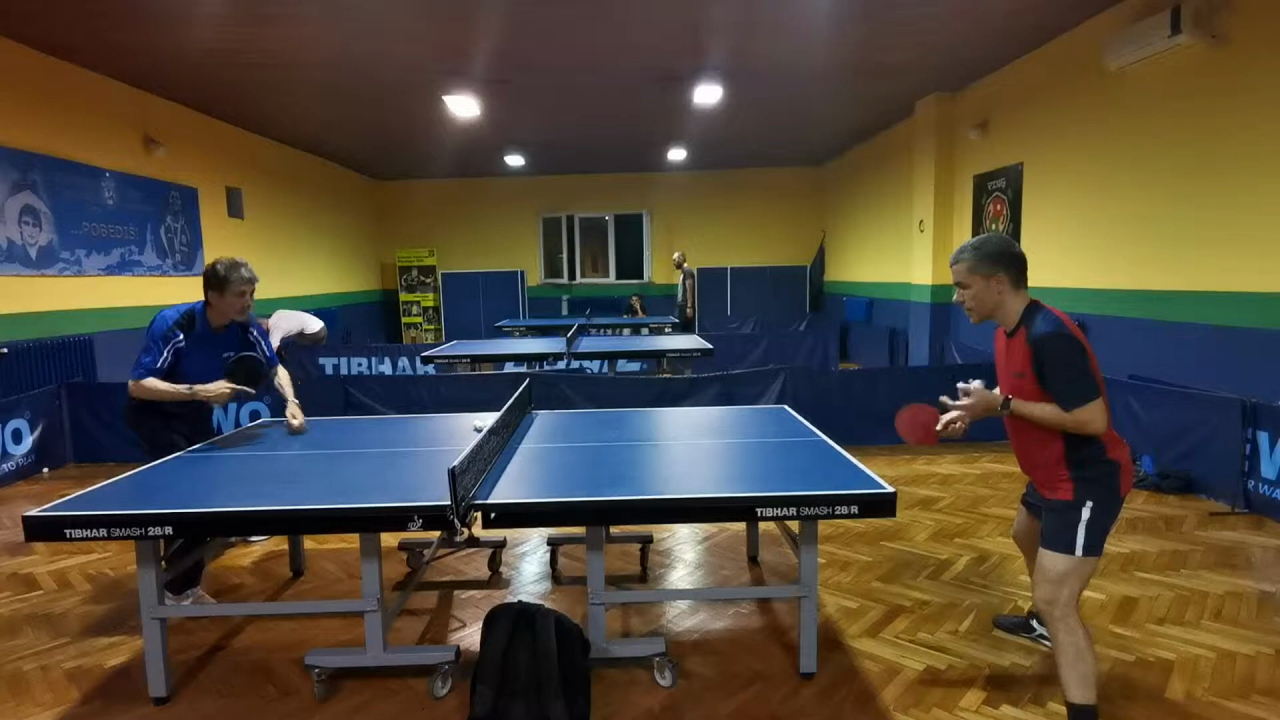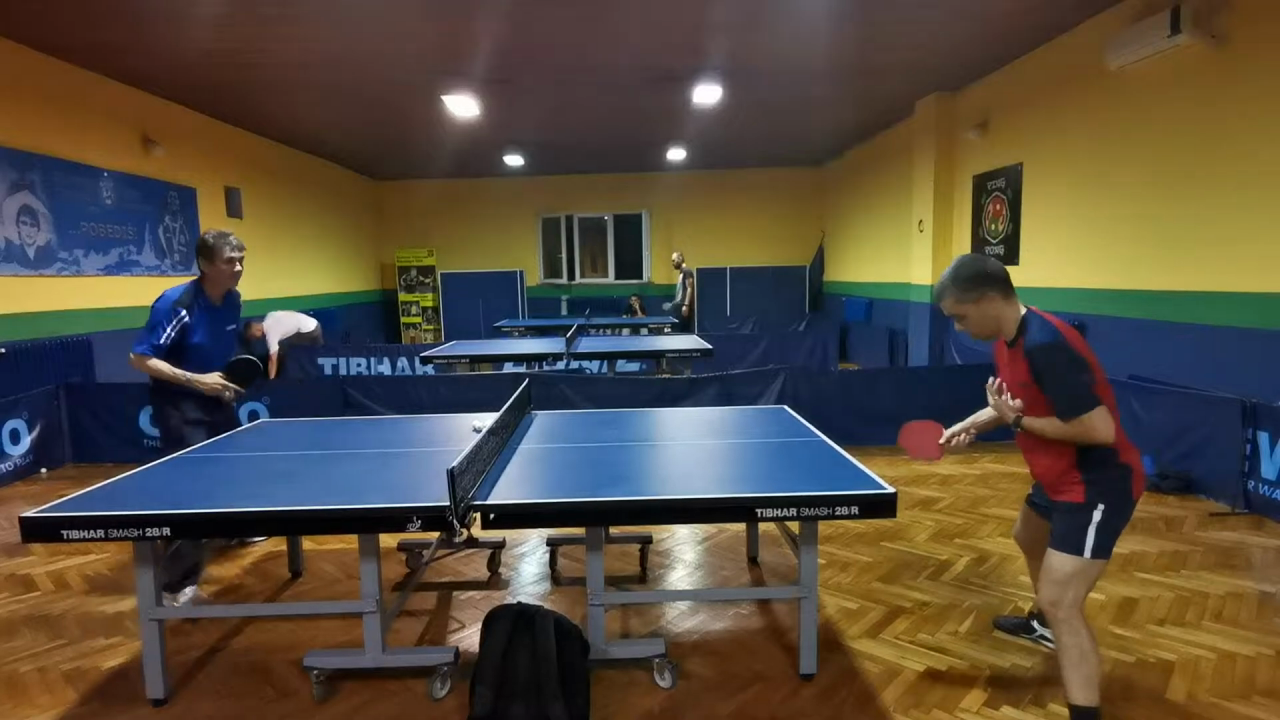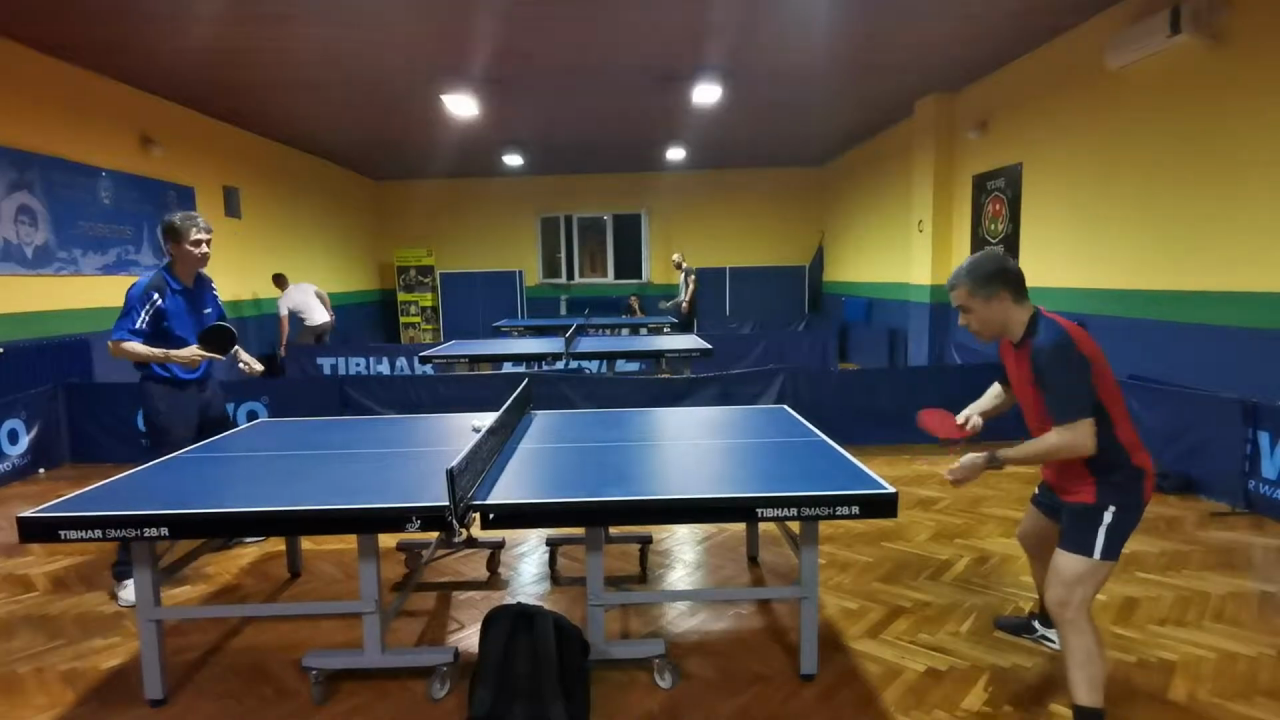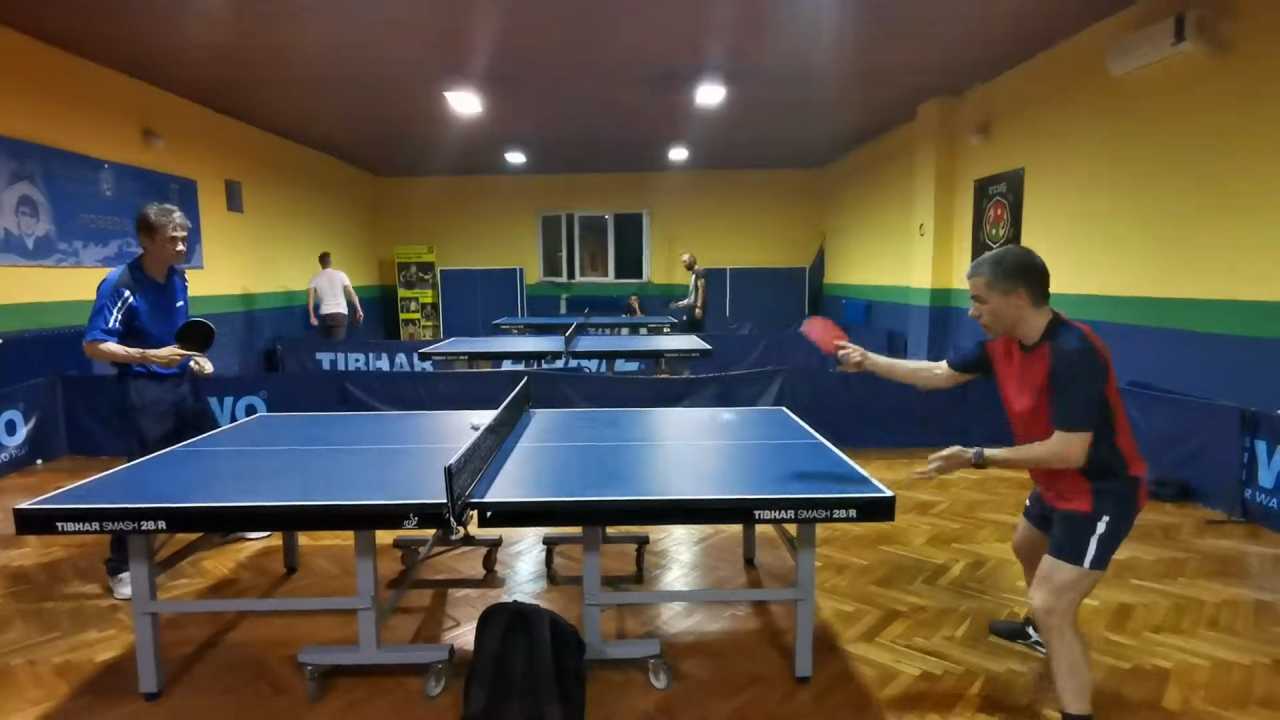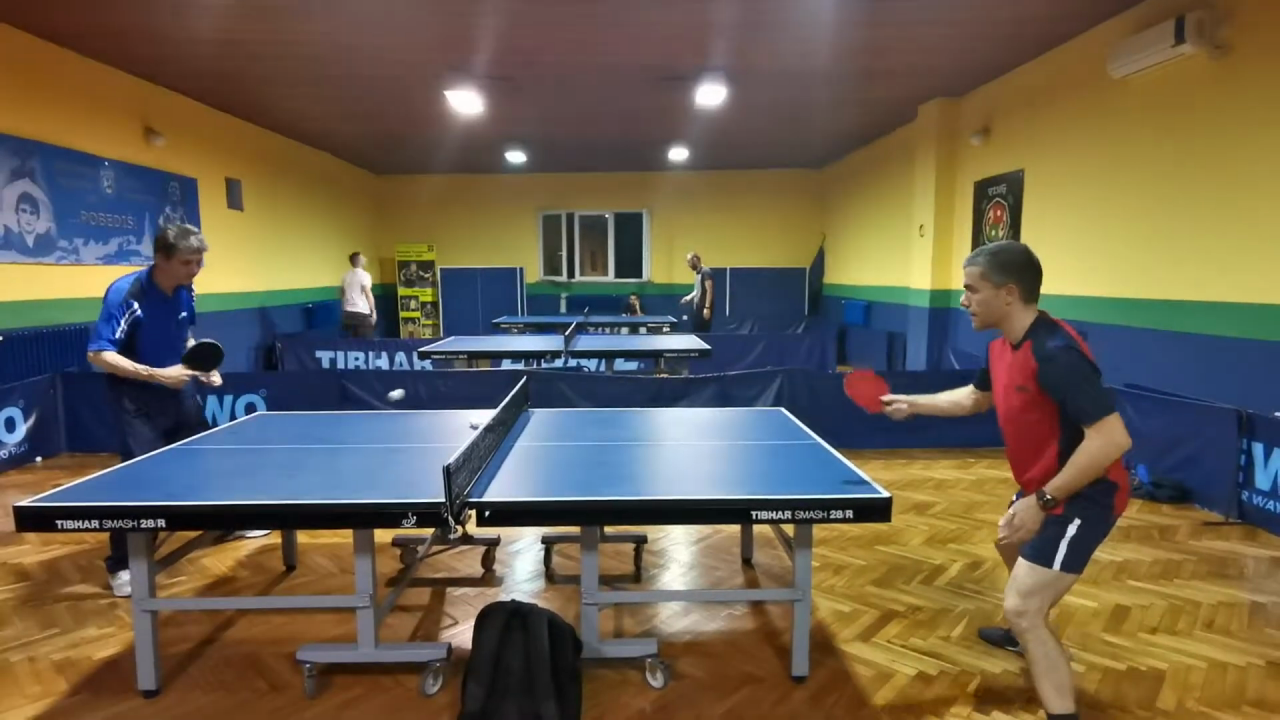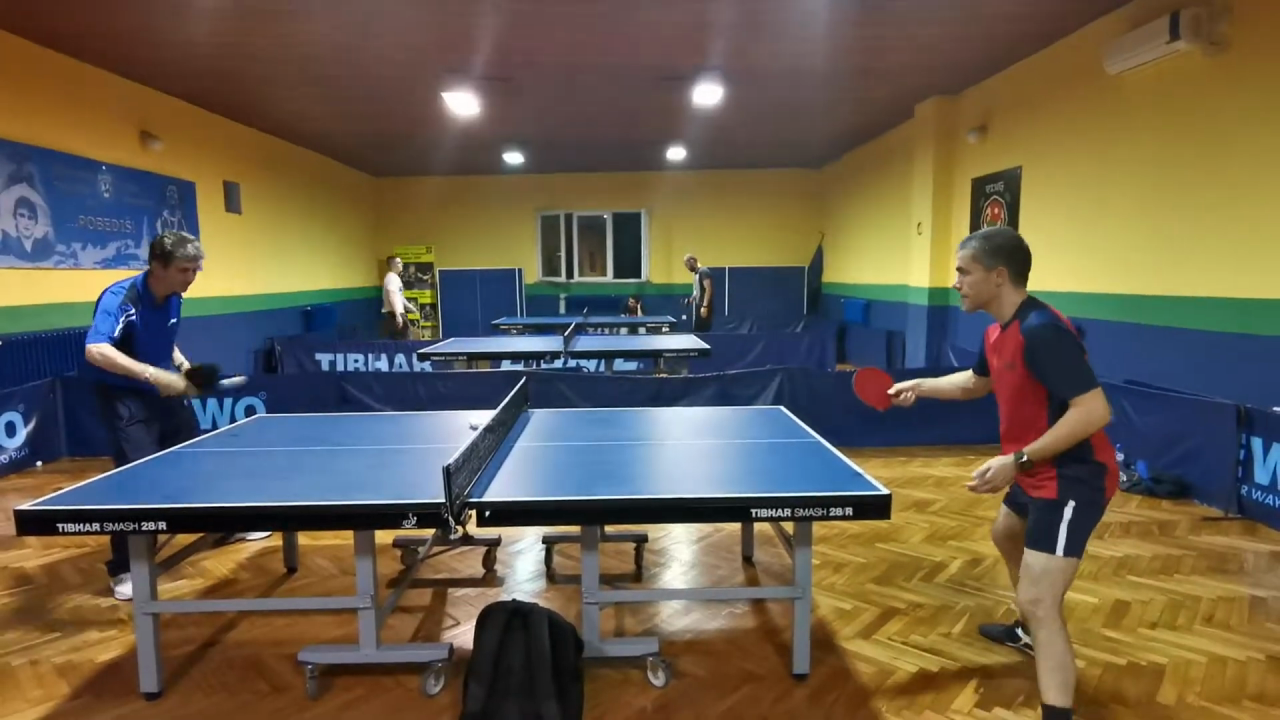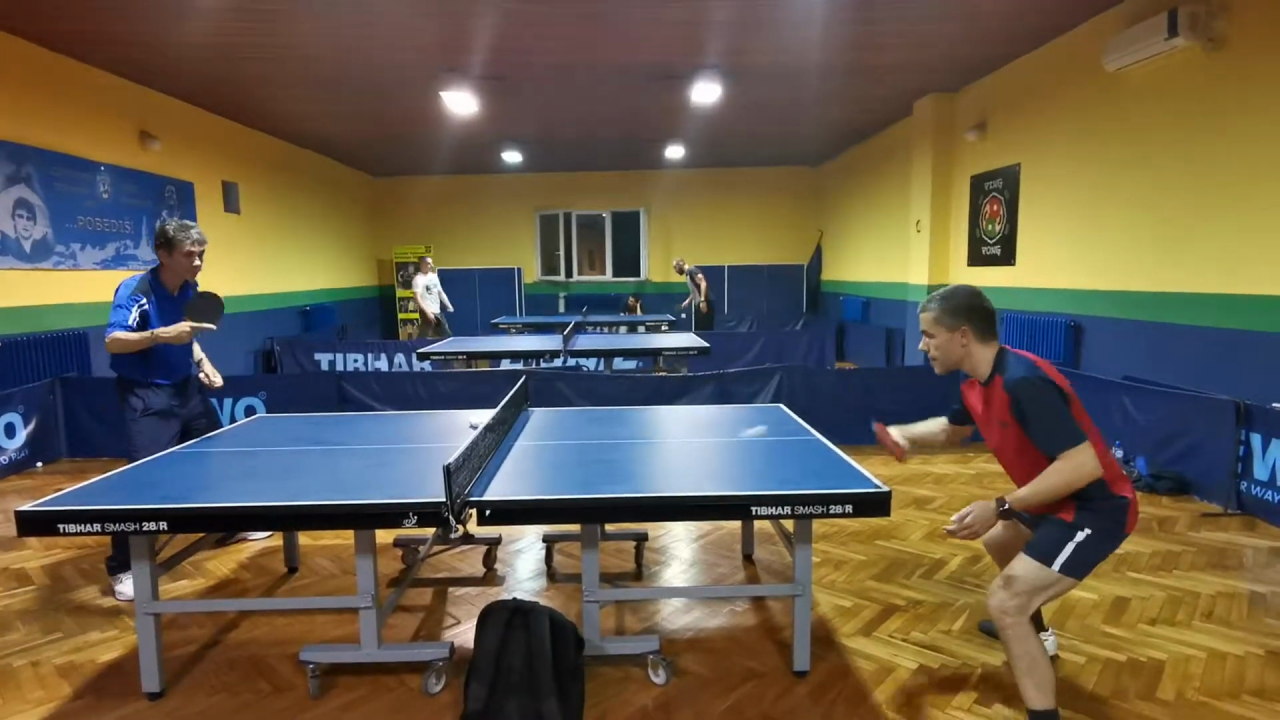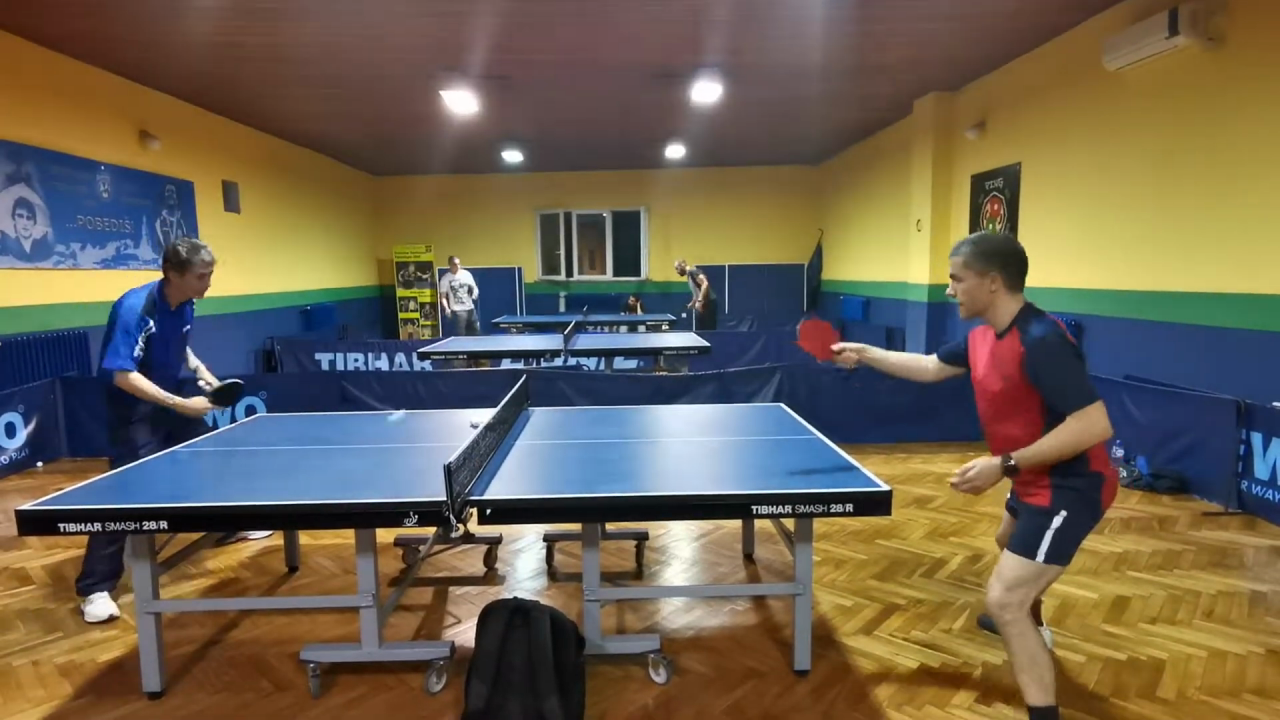
dt=0.4s
person 1, frame 1
left shoulder: (1049, 336)
right shoulder: (1007, 329)
left elbow: (1092, 420)
left wrist: (1000, 404)
right wrist: (972, 409)
left hip: (1086, 481)
right hip: (1052, 473)
left knee: (1055, 600)
right knee: (1027, 538)
right ankle: (1041, 622)
person 1, frame 2
left shoulder: (1045, 344)
right shoulder: (1009, 338)
left elbow: (1100, 430)
left wrist: (1017, 420)
right wrist: (975, 422)
left hip: (1098, 484)
right hip: (1060, 476)
left knee: (1060, 600)
right knee: (1028, 538)
right ankle: (1043, 623)
person 1, frame 3
left shoulder: (1052, 346)
right shoulder: (1014, 339)
left elbow: (1076, 442)
right elbow: (1010, 385)
left wrist: (990, 461)
right wrist: (978, 408)
left hip: (1109, 485)
right hip: (1068, 477)
left knee: (1068, 601)
right knee: (1033, 538)
right ankle: (1045, 623)
person 1, frame 4
left shoulder: (1075, 353)
right shoulder: (1001, 343)
left elbow: (1069, 451)
right elbow: (943, 374)
left wrist: (976, 457)
right wrist: (870, 361)
left hip: (1102, 494)
right hip: (1056, 485)
left knee: (1052, 607)
right knee: (1027, 548)
right ankle: (1038, 629)
person 1, frame 5
left shoulder: (1056, 353)
right shoulder: (1002, 345)
left elbow: (1111, 438)
right elbow: (975, 398)
left wrist: (1041, 502)
right wrist: (912, 403)
left hip: (1081, 497)
right hip: (1044, 488)
left knee: (1021, 606)
right knee: (1011, 549)
right ankle: (1028, 637)
person 1, frame 6
left shoulder: (1042, 330)
right shoulder: (998, 331)
left elbow: (1094, 411)
right elbow: (975, 381)
left wrist: (1017, 460)
right wrist: (918, 386)
left hip: (1071, 480)
right hip: (1037, 472)
left knee: (1038, 600)
right knee: (1006, 537)
right ankle: (1028, 632)
person 1, frame 7
left shoulder: (1024, 382)
right shoulder: (976, 382)
left elbow: (1082, 465)
right elbow: (952, 428)
left wrist: (1000, 508)
right wrist: (905, 434)
left hip: (1093, 509)
right hip: (1055, 500)
left knee: (1005, 604)
right knee: (998, 543)
right ankle: (1035, 635)
person 1, frame 8
left shoulder: (1042, 341)
right shoulder: (981, 335)
left elbow: (1095, 426)
right elbow: (932, 368)
left wrist: (1004, 465)
right wrist: (863, 354)
left hip: (1069, 488)
right hip: (1037, 480)
left knee: (1003, 600)
right knee: (1008, 542)
right ankle: (1029, 628)
person 2, frame 1
left shoulder: (246, 326)
right shoulder: (172, 324)
left elbow: (274, 368)
right elbow: (137, 386)
left wrist: (291, 401)
right wrist: (199, 391)
left hip: (196, 414)
right hip: (155, 415)
right ankle: (181, 588)
person 2, frame 2
left shoulder: (232, 300)
right shoulder: (175, 303)
right elbow: (140, 358)
left wrist: (228, 381)
right wrist: (195, 380)
left hip: (216, 400)
right hip: (179, 402)
right ankle: (178, 586)
person 2, frame 3
left shoulder: (206, 286)
right shoulder: (148, 290)
right elbow: (118, 345)
left wrist: (241, 355)
right wrist: (171, 356)
left hip: (204, 386)
right hip: (166, 393)
right ankle: (127, 571)
person 2, frame 4
left shoulder: (178, 278)
right shoulder: (119, 285)
right elbow: (93, 345)
left wrist: (194, 355)
right wrist: (150, 356)
left hip: (183, 382)
right hip: (146, 389)
right ankle: (121, 567)
person 2, frame 5
left shoulder: (186, 290)
right shoulder: (125, 293)
right elbow: (98, 354)
right wrist: (156, 374)
left hip: (176, 389)
right hip: (137, 394)
right ankle: (121, 565)
person 2, frame 6
left shoulder: (173, 298)
right shoulder: (119, 299)
right elbow: (95, 351)
left wrist: (184, 368)
right wrist: (152, 375)
left hip: (164, 394)
right hip: (126, 398)
right ankle: (123, 570)
person 2, frame 7
left shoulder: (191, 290)
right shoulder: (133, 291)
right elbow: (113, 342)
left wrist: (203, 363)
right wrist: (161, 335)
left hip: (185, 388)
right hip: (146, 395)
right ankle: (124, 568)
person 2, frame 8
left shoulder: (186, 304)
right shoulder: (135, 308)
right elbow: (123, 375)
left wrist: (201, 372)
right wrist: (180, 404)
left hip: (177, 400)
right hip: (134, 404)
right ankle: (95, 588)
